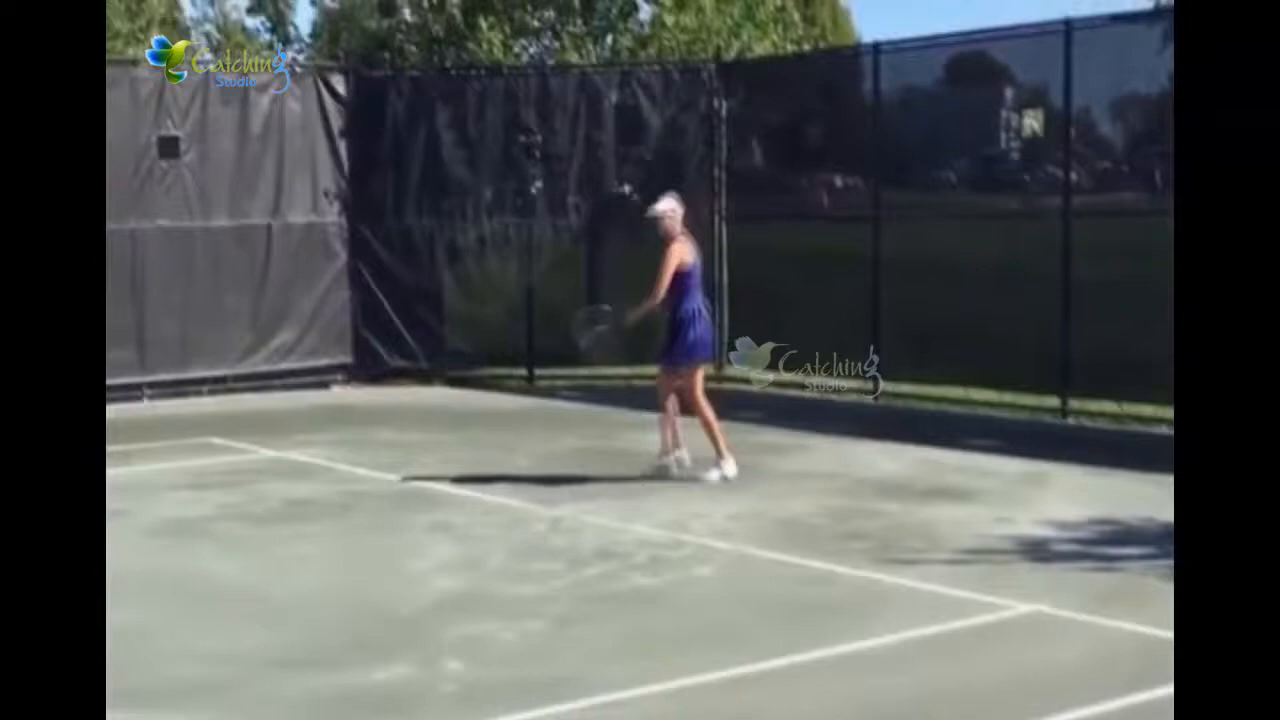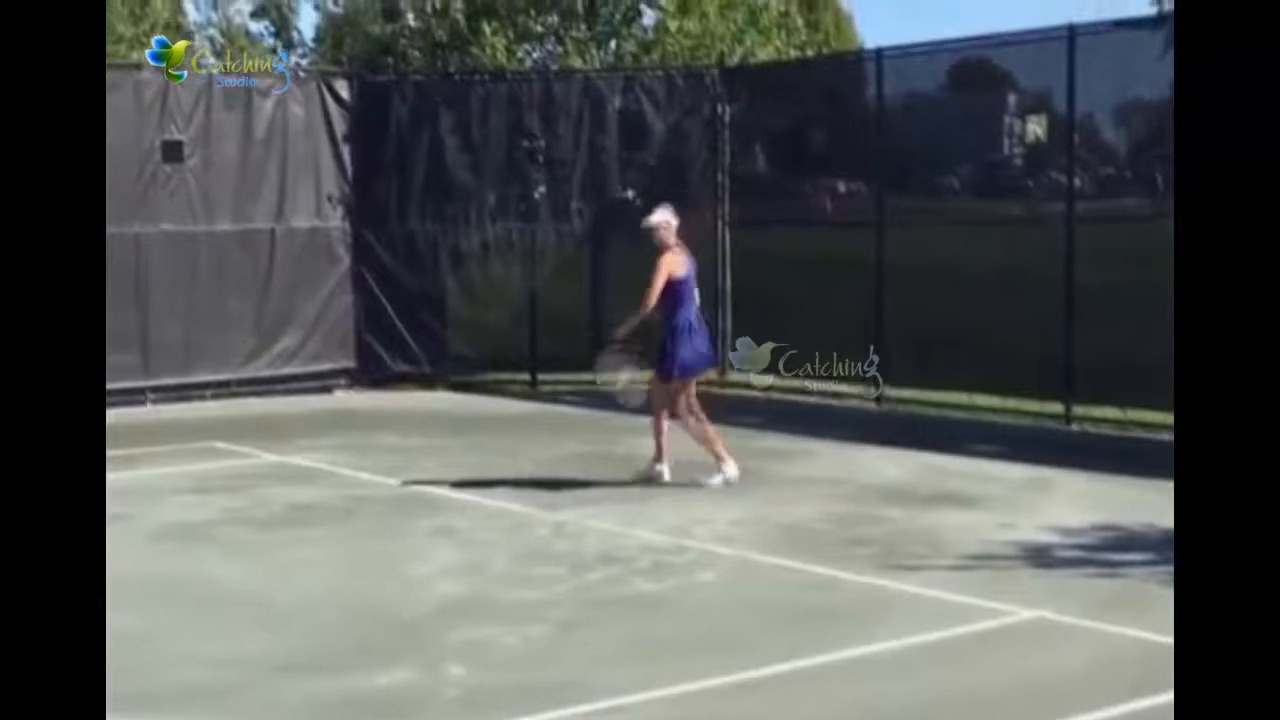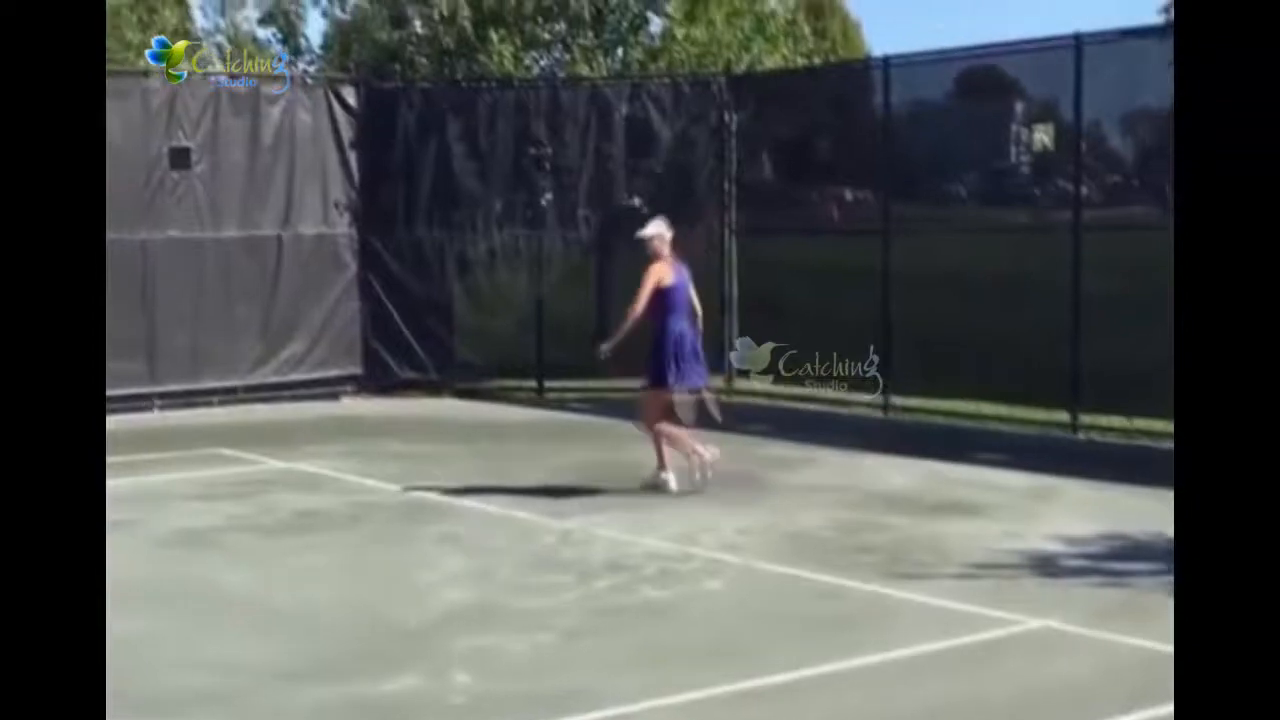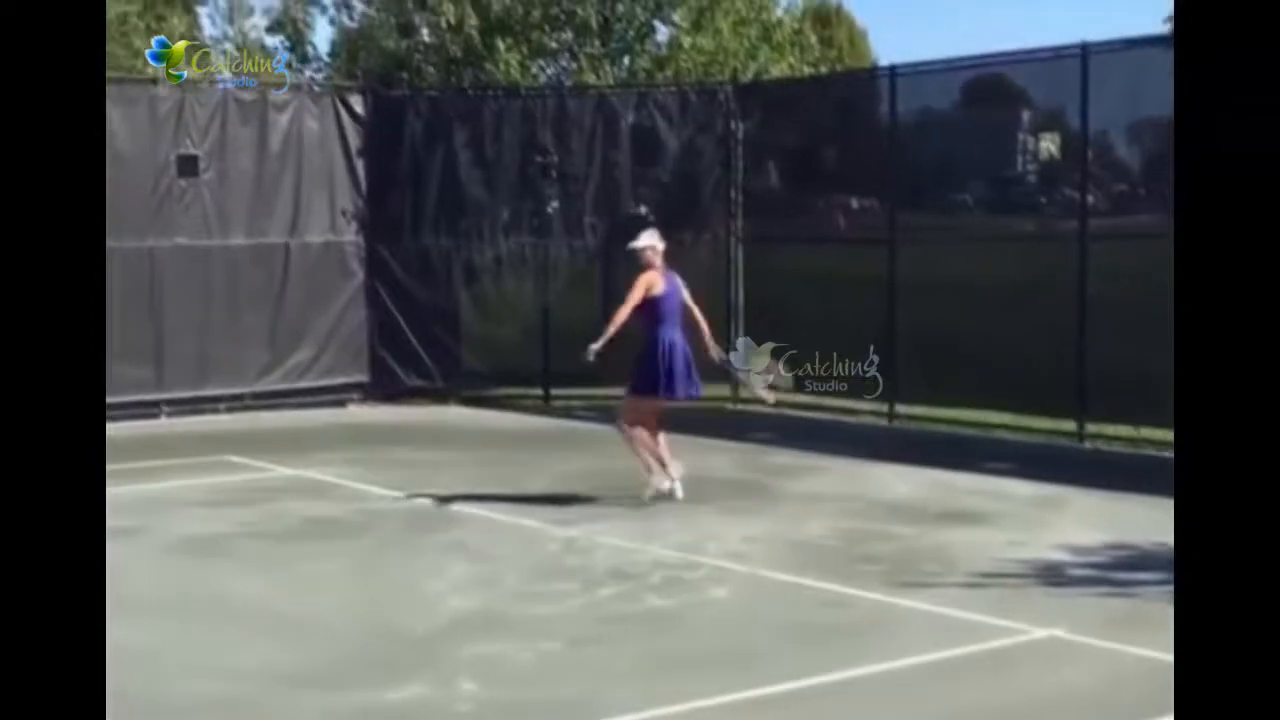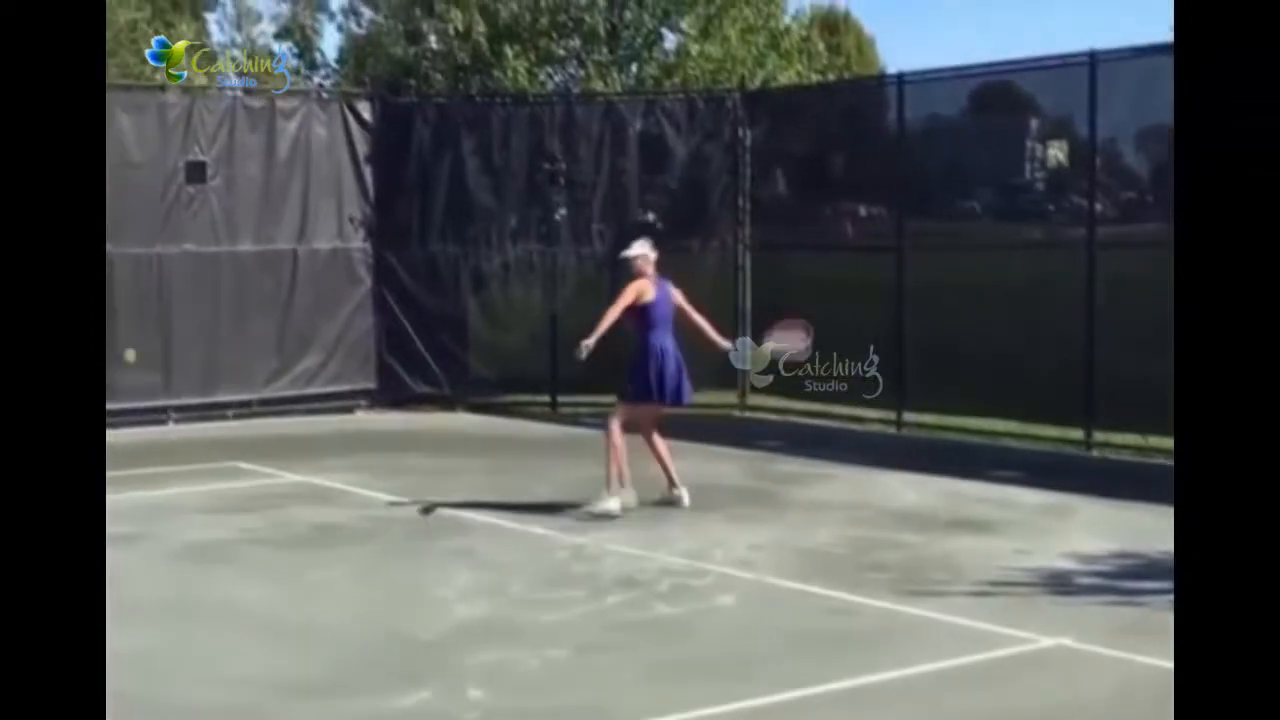
dt=0.1s
person 1, frame 1
left shoulder: (676, 248)
right shoulder: (688, 243)
left elbow: (659, 293)
left wrist: (636, 312)
left hip: (687, 322)
right hip: (692, 318)
left knee: (695, 397)
right knee: (665, 386)
left ankle: (725, 461)
right ankle: (674, 451)
person 1, frame 2
left shoulder: (667, 259)
right shoulder: (684, 254)
left elbow: (650, 303)
left wrist: (627, 326)
left hip: (681, 332)
right hip: (688, 329)
left knee: (684, 410)
right knee: (657, 395)
left ankle: (725, 464)
right ankle: (659, 463)
person 1, frame 3
left shoulder: (657, 269)
right shoulder: (681, 268)
left elbow: (637, 309)
right elbow: (696, 308)
left wrist: (613, 340)
right wrist: (698, 339)
left hip: (670, 343)
right hip: (685, 340)
left knee: (652, 420)
right knee: (656, 412)
left ankle: (699, 451)
right ankle: (665, 472)
person 1, frame 4
left shoulder: (647, 278)
right shoulder: (675, 279)
left elbow: (624, 311)
right elbow: (695, 312)
left wrist: (600, 342)
right wrist: (710, 343)
left hip: (660, 351)
right hip: (676, 349)
left knee: (625, 420)
right knee: (647, 420)
left ankle: (661, 471)
right ankle: (667, 479)
person 1, frame 5
left shoulder: (637, 286)
right shoulder: (669, 288)
left elbow: (615, 310)
right elbow: (695, 316)
left wrist: (593, 338)
right wrist: (719, 341)
left hip: (650, 360)
right hip: (670, 360)
left knee: (614, 425)
right knee: (648, 428)
left ankle: (621, 491)
right ankle: (675, 489)
